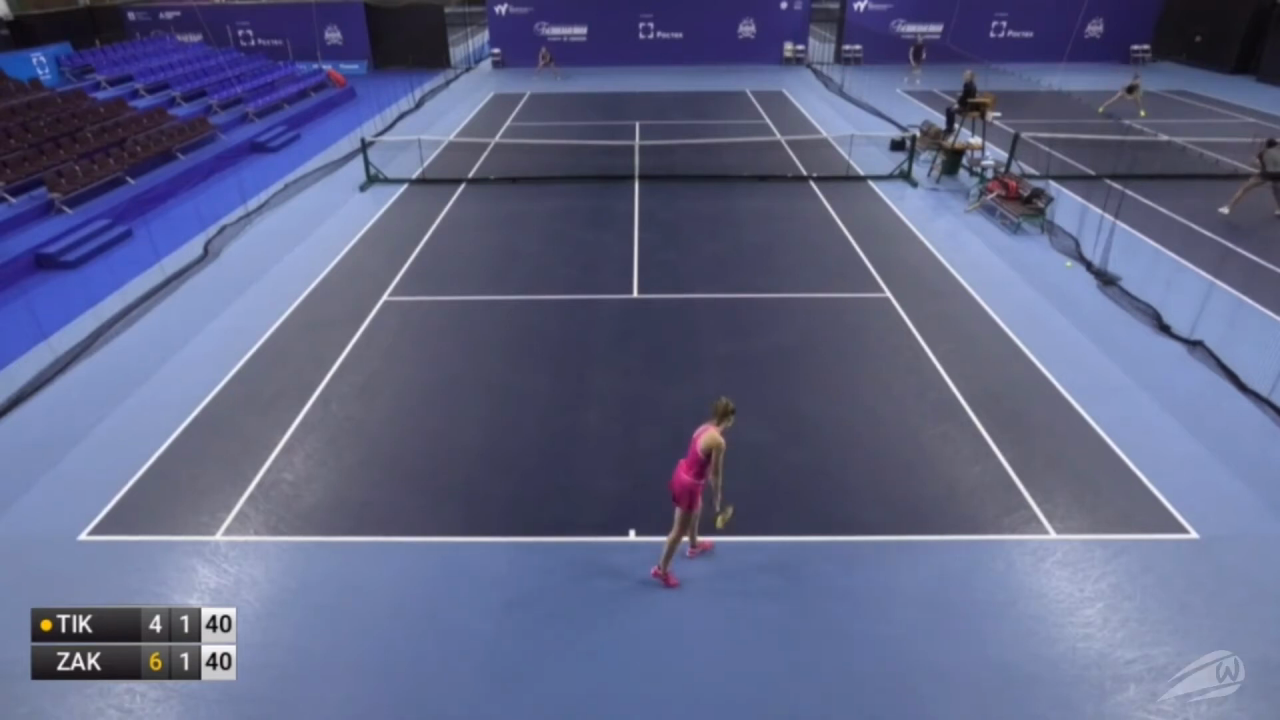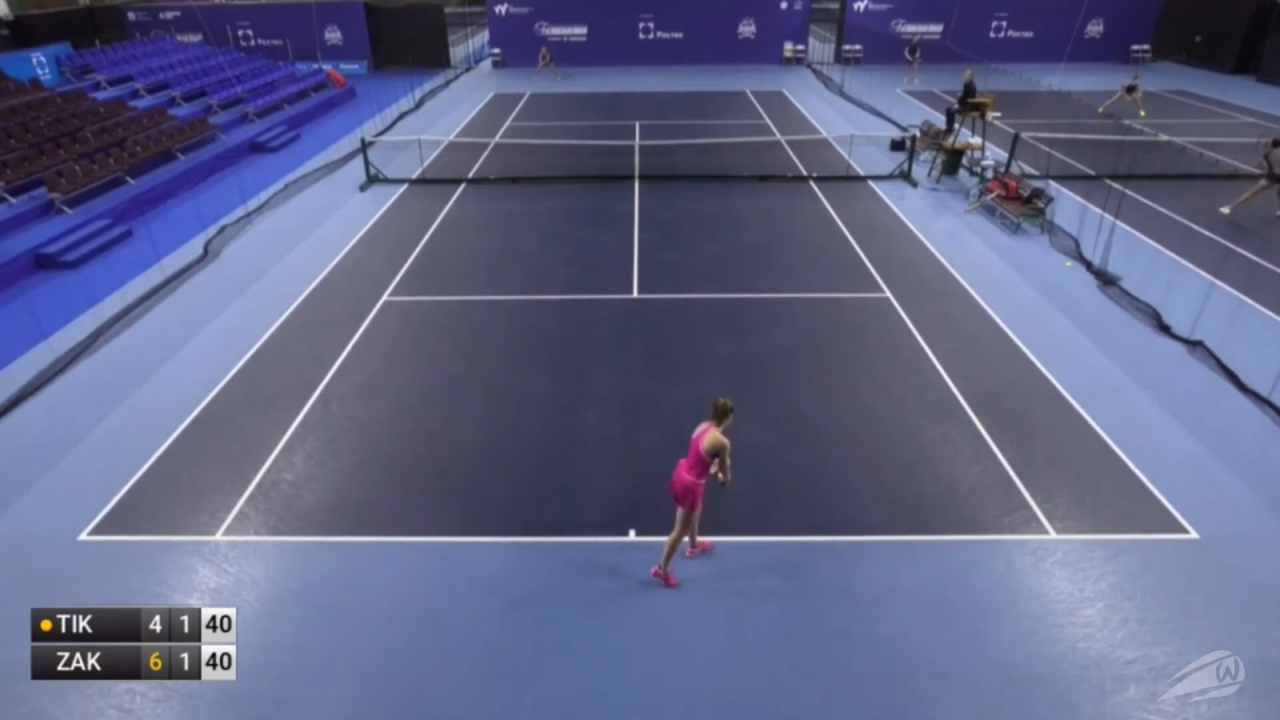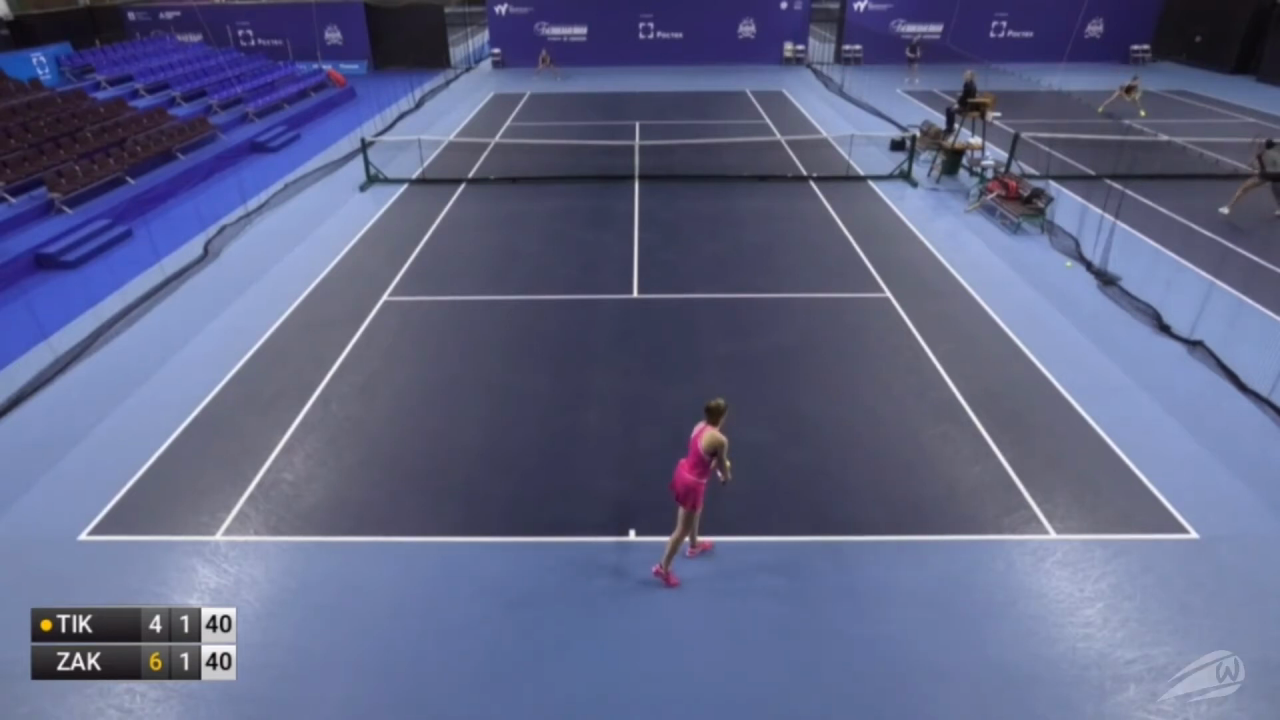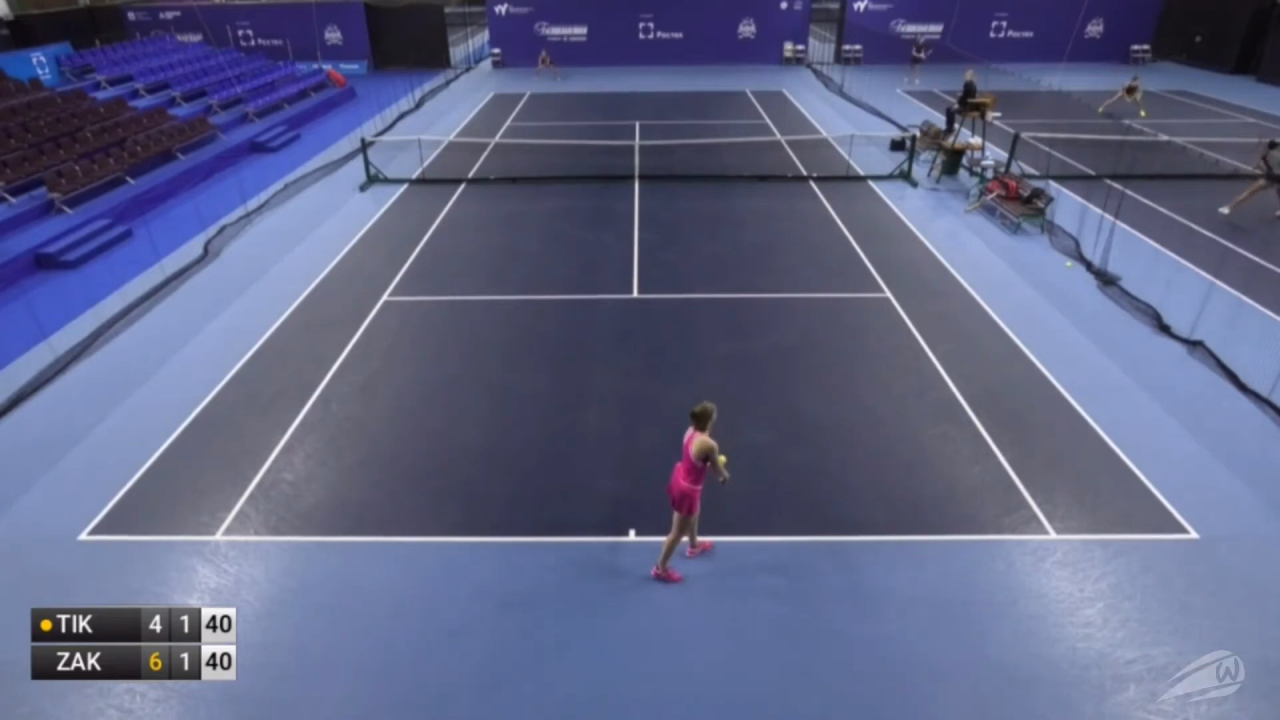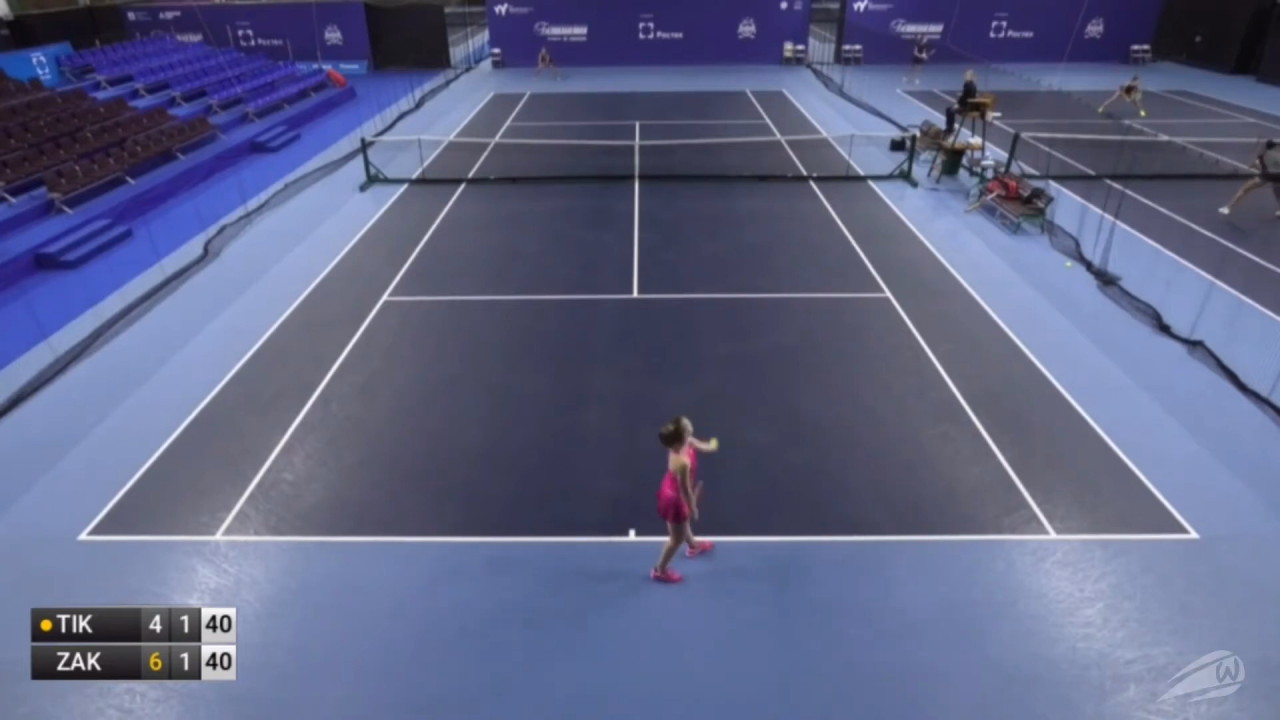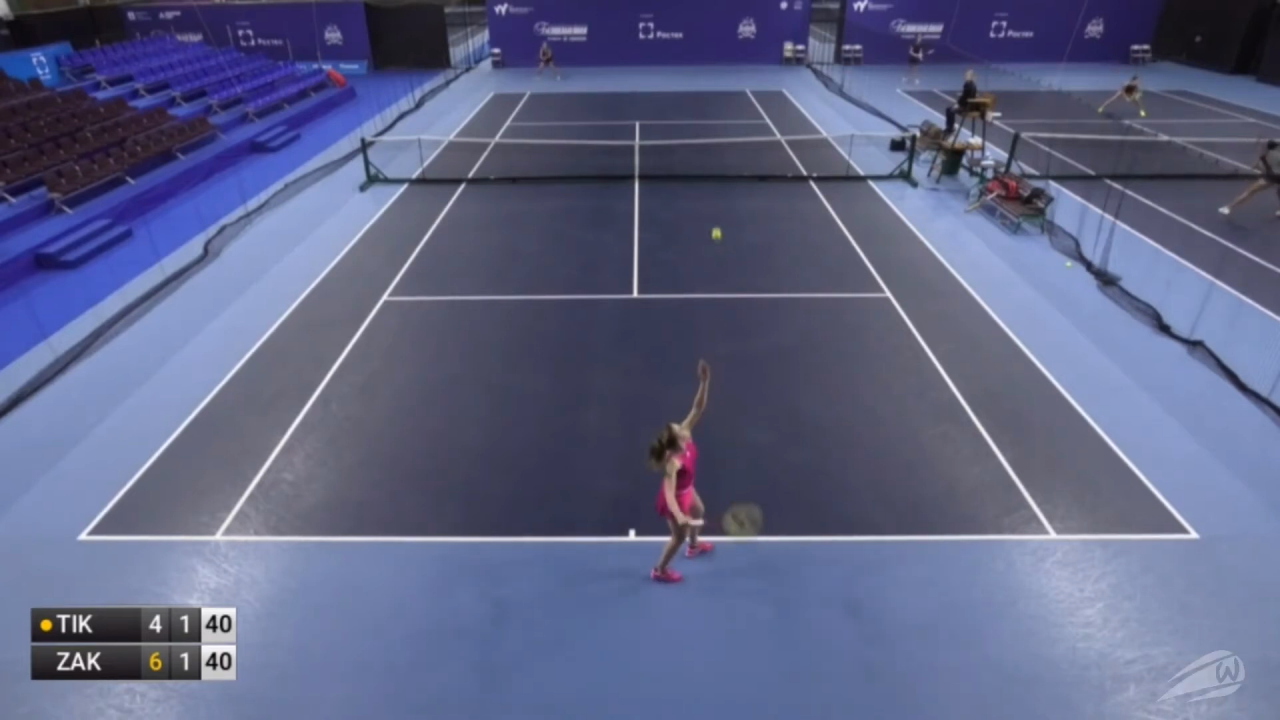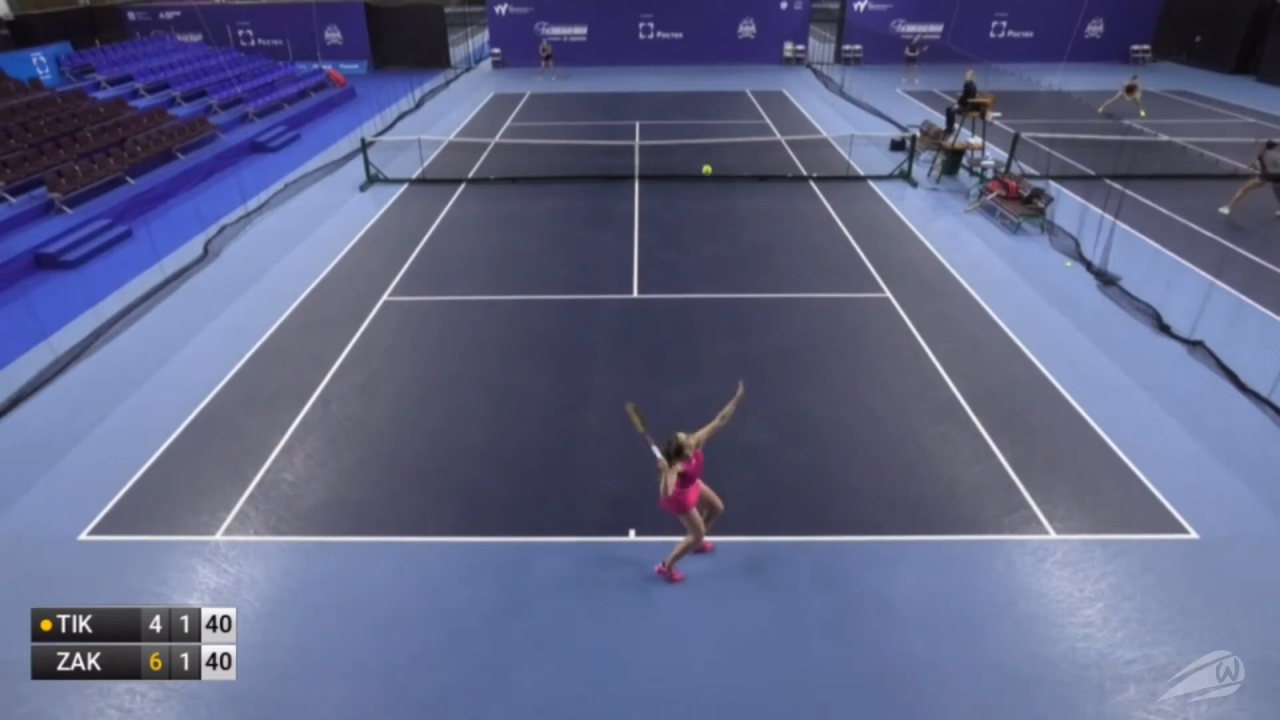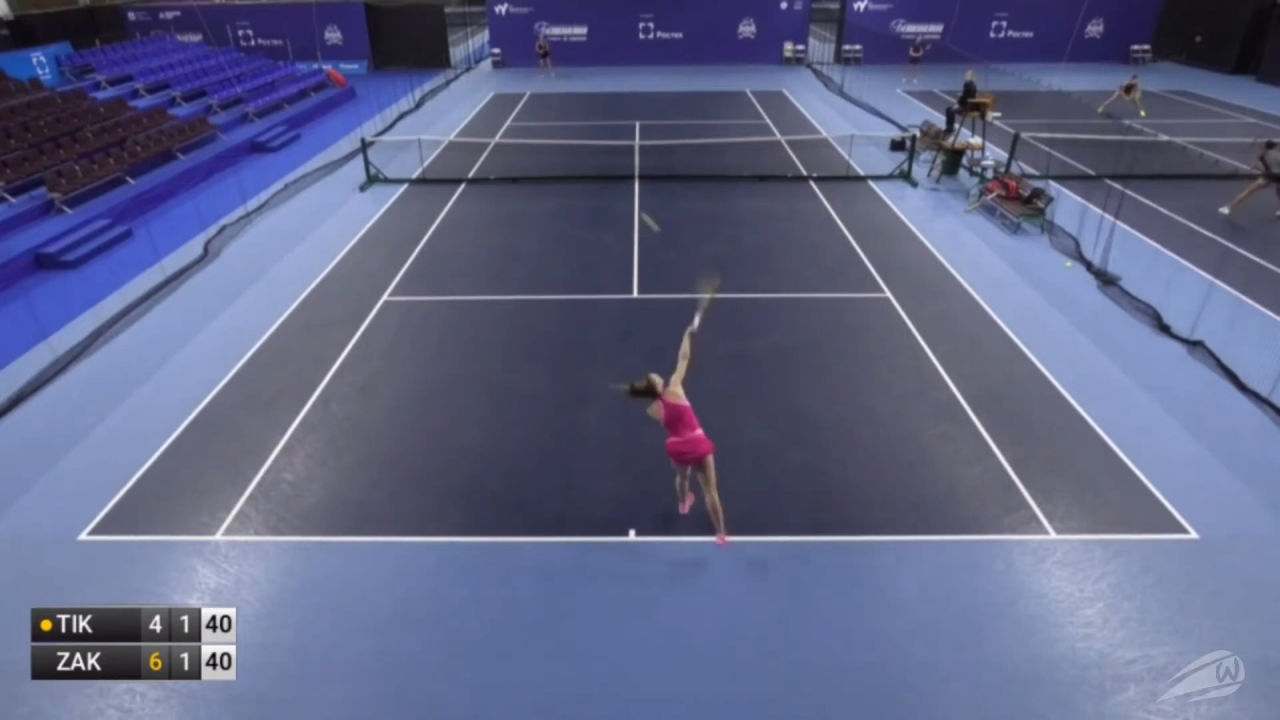
dt=0.4s
person 1, frame 1
left shoulder: (705, 427)
right shoulder: (718, 441)
right elbow: (716, 473)
left wrist: (708, 472)
right wrist: (717, 497)
left hip: (682, 473)
right hip: (688, 484)
left knee: (696, 510)
right knee: (679, 530)
left ankle: (694, 546)
right ankle: (661, 569)
person 1, frame 2
left shoulder: (703, 426)
right shoulder: (722, 442)
right elbow: (724, 468)
right wrist: (726, 479)
left hip: (682, 472)
right hip: (690, 484)
left knee: (696, 511)
right knee: (681, 530)
left ankle: (694, 545)
right ankle: (662, 569)
person 1, frame 3
left shoulder: (700, 426)
right shoulder: (720, 440)
right elbow: (722, 465)
right wrist: (726, 477)
left hip: (683, 472)
right hip: (692, 484)
left knee: (696, 512)
right knee: (682, 530)
left ankle: (694, 545)
right ankle: (663, 568)
person 1, frame 4
left shoulder: (692, 431)
right shoulder: (710, 445)
right elbow: (717, 468)
left wrist: (712, 461)
right wrist: (725, 476)
left hip: (680, 477)
right hip: (687, 490)
left knee: (694, 515)
right knee: (678, 532)
left ankle: (694, 545)
right ankle: (661, 568)
person 1, frame 5
left shoulder: (683, 442)
right shoulder: (681, 462)
left elbow: (697, 444)
right elbow: (685, 493)
left wrist: (709, 446)
right wrist: (694, 510)
left hip: (672, 489)
right hip: (674, 499)
left knee: (685, 520)
right knee: (677, 537)
left ankle: (693, 544)
right ankle: (659, 571)
person 1, frame 6
left shoulder: (685, 434)
right shoulder: (673, 463)
left elbow: (698, 408)
right elbow: (669, 495)
left wrist: (705, 380)
right wrist: (679, 517)
left hip: (686, 490)
right hip: (677, 498)
left knee: (699, 512)
right knee: (679, 537)
left ankle: (694, 545)
right ankle: (659, 570)
person 1, frame 7
left shoulder: (695, 442)
right shoulder: (675, 468)
left elbow: (719, 421)
right elbow: (666, 496)
left wrist: (737, 398)
right wrist: (665, 473)
left hip: (692, 486)
right hip: (681, 498)
left knee: (717, 509)
right knee: (696, 533)
left ankle: (698, 542)
right ankle: (666, 566)
person 1, frame 8
left shoulder: (653, 410)
right shoulder: (673, 388)
right elbow: (683, 359)
right wrist: (688, 335)
left hip: (677, 448)
right hip: (698, 443)
left knee: (683, 476)
right knee: (709, 491)
left ankle: (684, 502)
right ankle: (720, 533)
